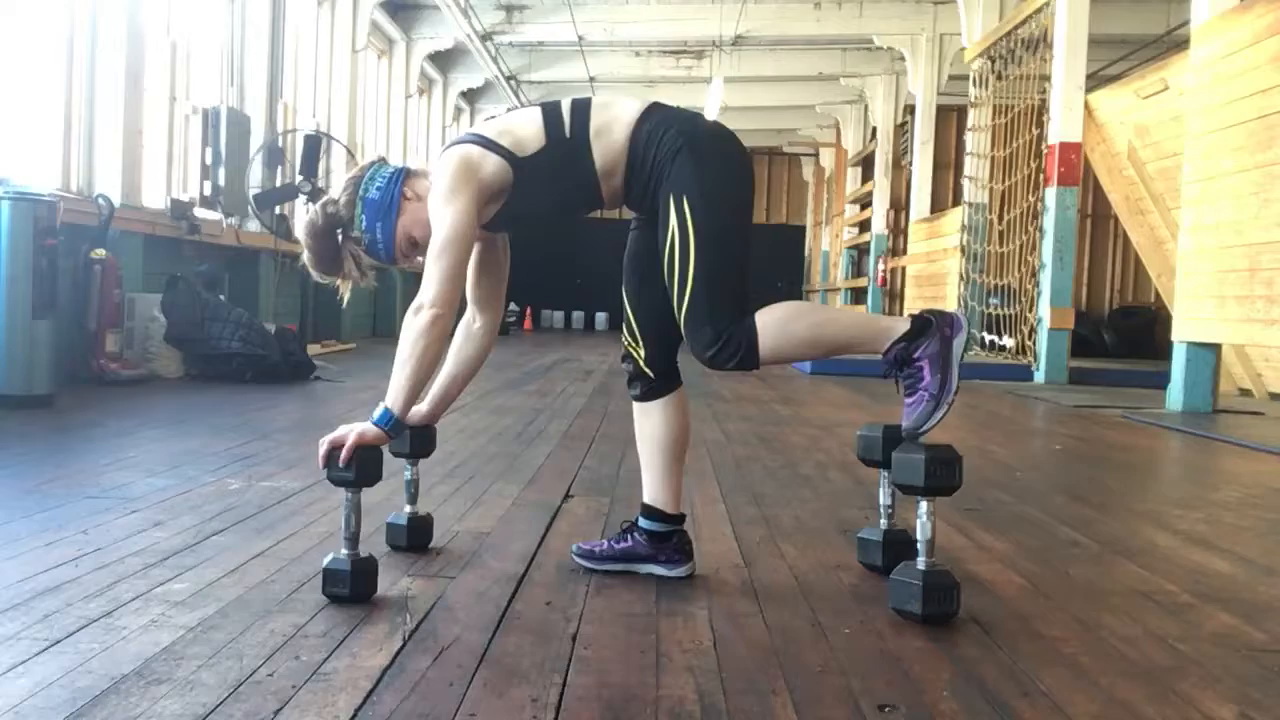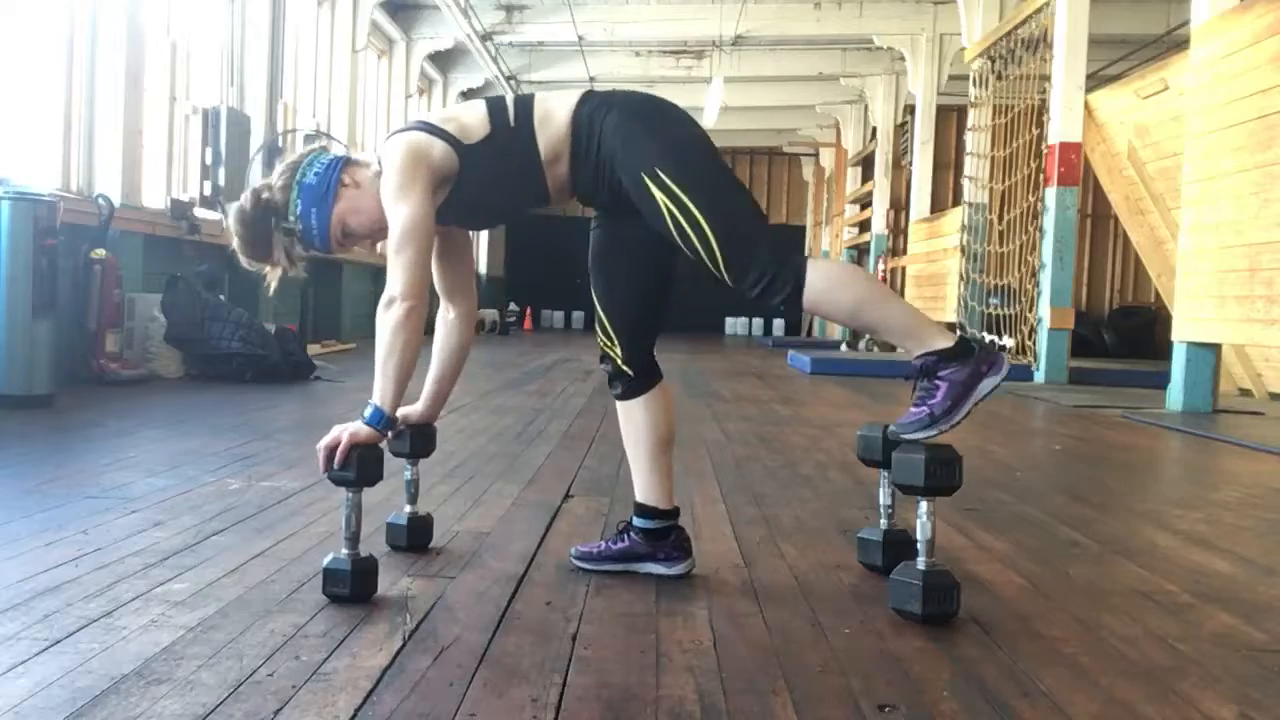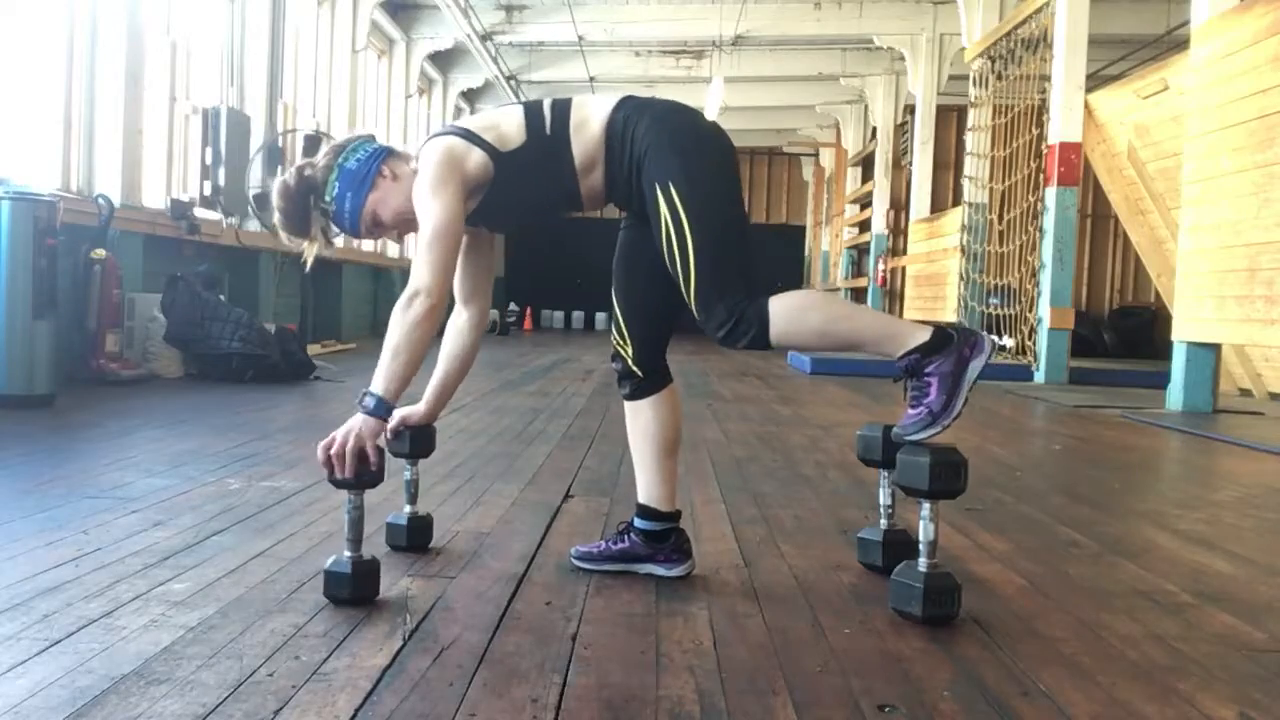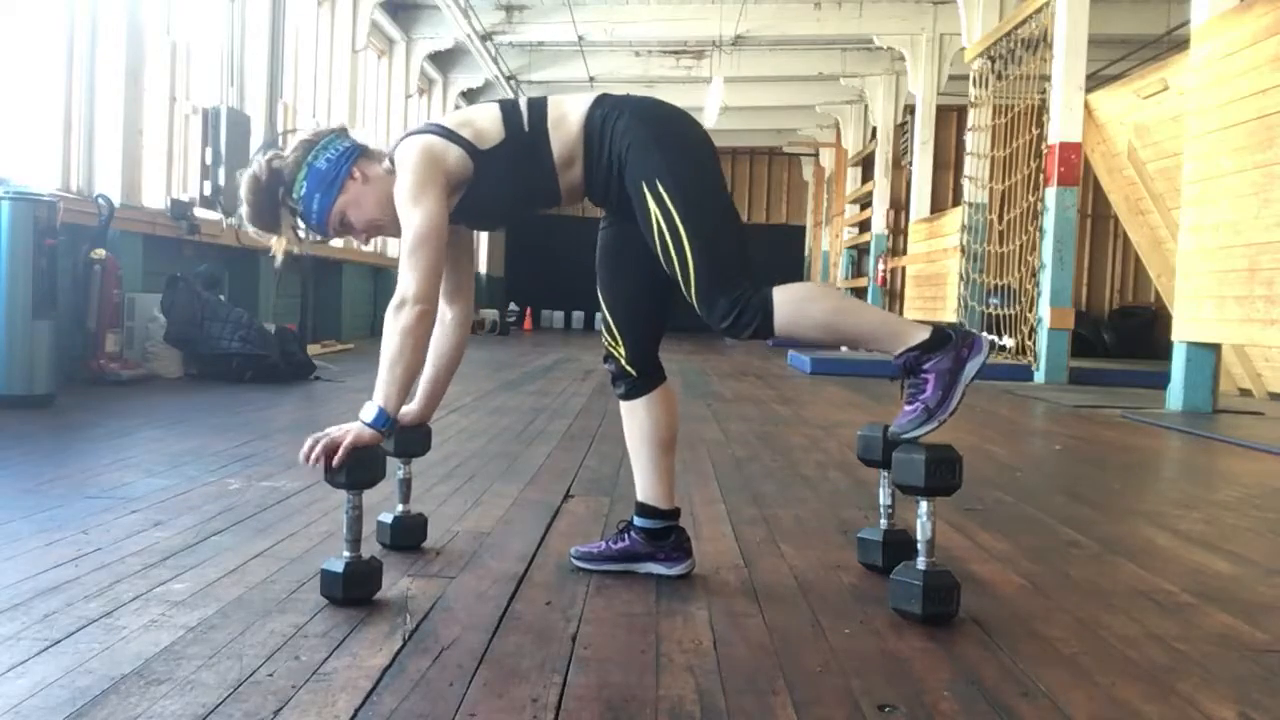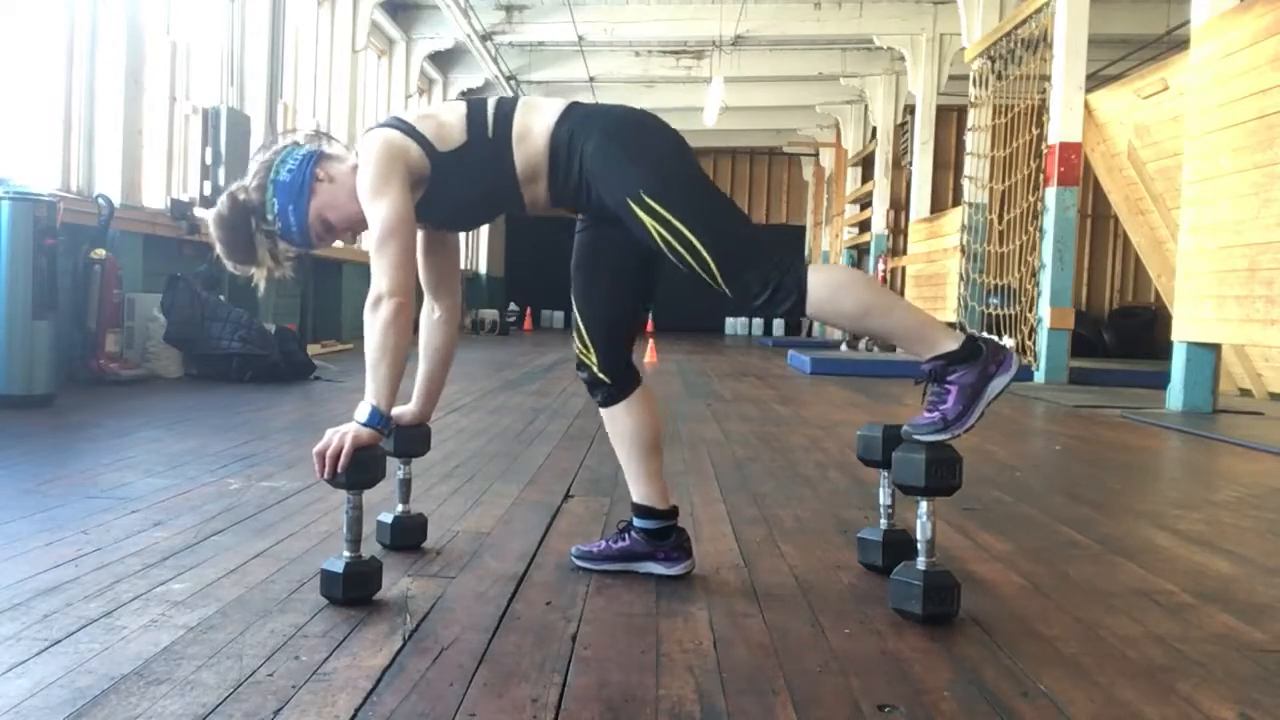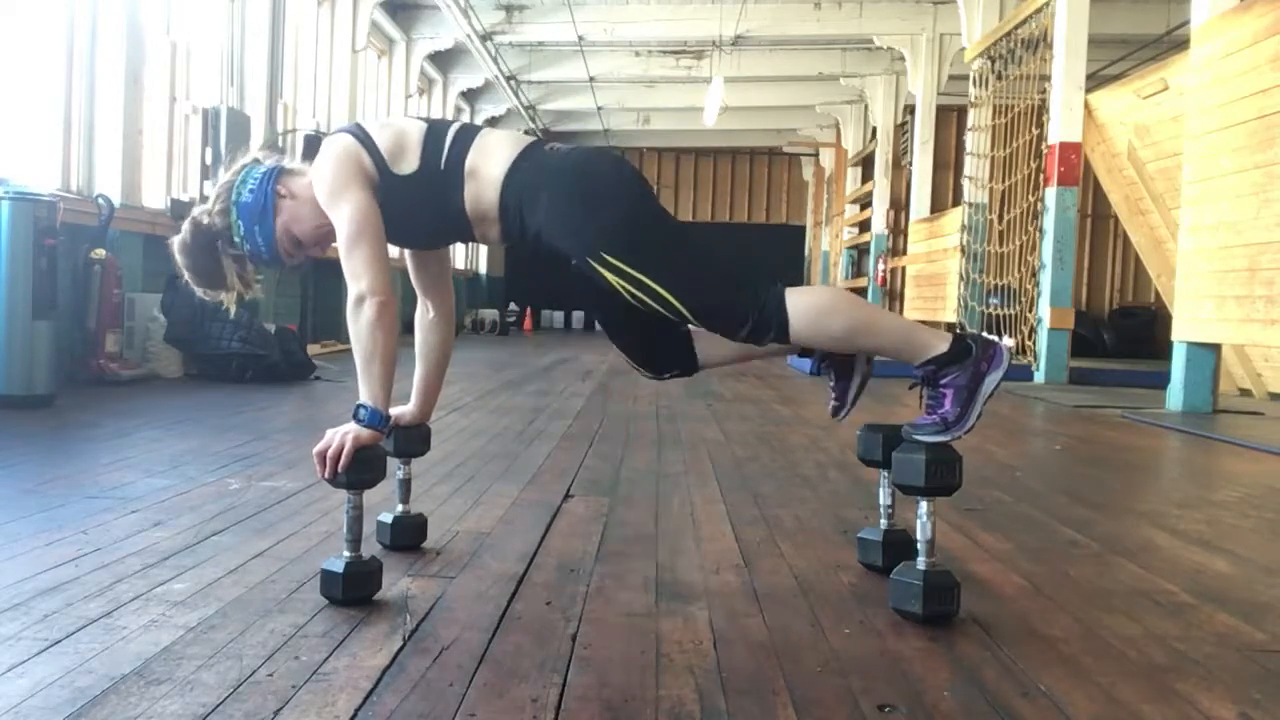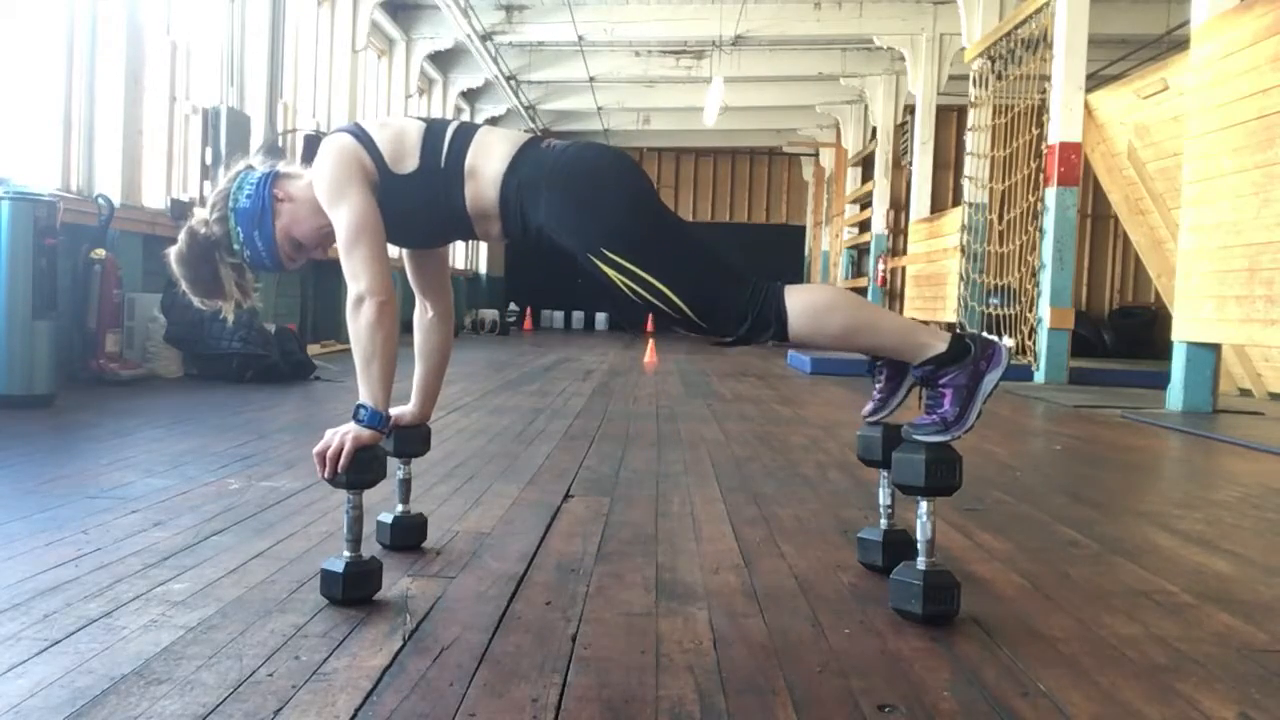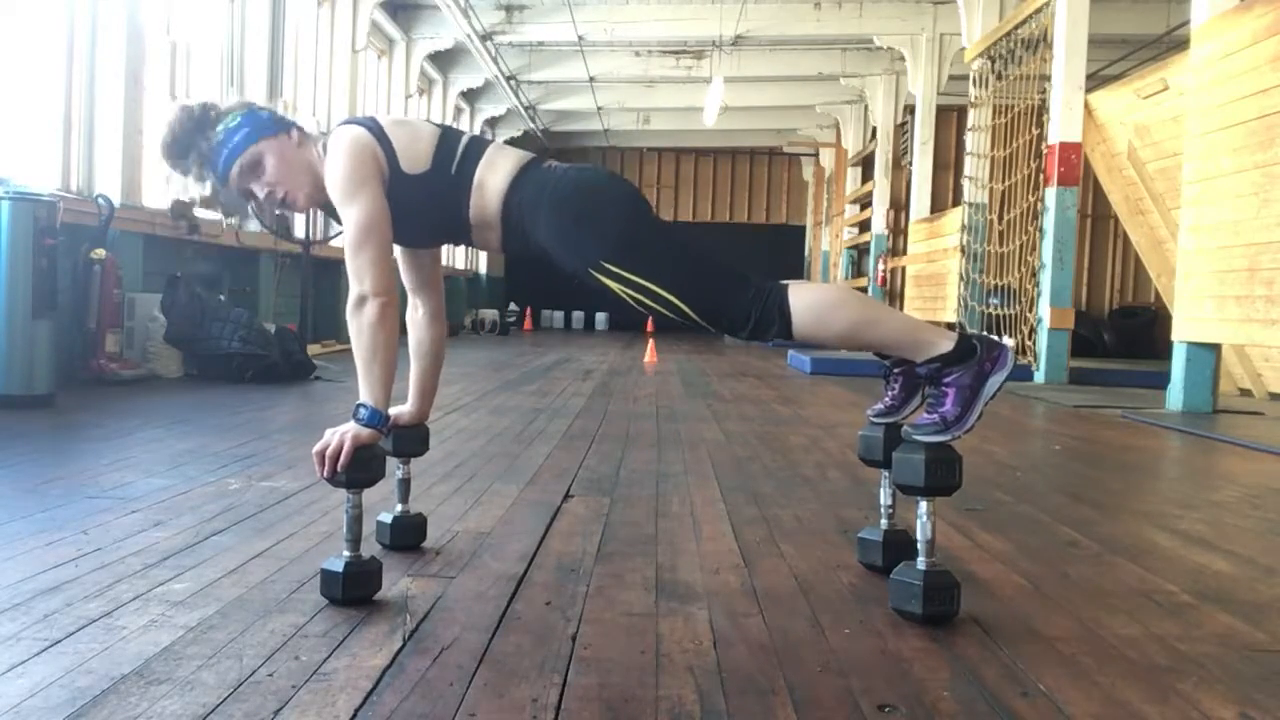
dt=0.5s
person 1, frame 1
left shoulder: (457, 174)
right shoulder: (477, 204)
left elbow: (432, 310)
right elbow: (481, 318)
left wrist: (385, 419)
right wrist: (429, 409)
left hip: (689, 159)
right hip: (664, 187)
left knee: (717, 340)
right knee: (647, 361)
left ankle: (916, 336)
right ankle: (661, 534)
person 1, frame 2
left shoulder: (405, 160)
right shoulder: (432, 200)
left elbow: (401, 304)
right elbow: (456, 309)
left wrist: (377, 418)
right wrist: (427, 408)
left hip: (636, 140)
right hip: (618, 184)
left knee: (764, 275)
right knee: (625, 359)
left ankle: (953, 358)
right ankle: (657, 530)
person 1, frame 3
left shoulder: (442, 167)
right shoulder: (463, 197)
left elbow: (422, 298)
right elbow: (470, 309)
left wrist: (373, 410)
right wrist: (427, 408)
left hip: (668, 150)
right hip: (651, 184)
left knee: (731, 317)
right knee: (636, 360)
left ankle: (932, 349)
right ankle: (658, 533)
person 1, frame 4
left shoulder: (419, 163)
right shoulder: (440, 190)
left elbow: (412, 303)
right elbow: (452, 307)
left wrist: (377, 418)
right wrist: (419, 410)
left hip: (648, 148)
right hip: (628, 182)
left knee: (732, 308)
right knee: (630, 359)
left ankle: (932, 346)
right ankle: (657, 531)
person 1, frame 5
left shoulder: (379, 158)
right shoulder: (417, 192)
left elbow: (391, 298)
right elbow: (442, 303)
left wrist: (373, 417)
right wrist: (419, 409)
left hip: (618, 156)
right hip: (604, 188)
left knee: (763, 282)
right knee: (602, 362)
left ankle: (961, 356)
right ankle: (657, 532)
person 1, frame 6
left shoulder: (337, 166)
right shoulder: (389, 191)
left elbow: (371, 299)
right elbow: (435, 305)
left wrist: (369, 416)
right wrist: (416, 410)
left hip: (579, 201)
right hip: (576, 201)
left knee: (747, 310)
right knee: (660, 352)
left ankle: (951, 356)
right ankle: (826, 349)
person 1, frame 7
left shoulder: (336, 166)
right shoulder: (390, 196)
left elbow: (371, 299)
right elbow: (433, 303)
left wrist: (370, 415)
right wrist: (417, 409)
left hip: (578, 193)
right hip: (576, 193)
left knee: (747, 311)
right knee: (726, 308)
left ankle: (951, 352)
right ankle: (898, 348)
person 1, frame 8
left shoulder: (348, 152)
right shoulder: (384, 184)
left elbow: (371, 298)
right elbow: (424, 301)
left wrist: (370, 416)
right wrist: (416, 409)
left hip: (576, 215)
right hip: (573, 213)
left knee: (752, 310)
right knee: (745, 306)
left ankle: (956, 354)
right ankle: (914, 359)
